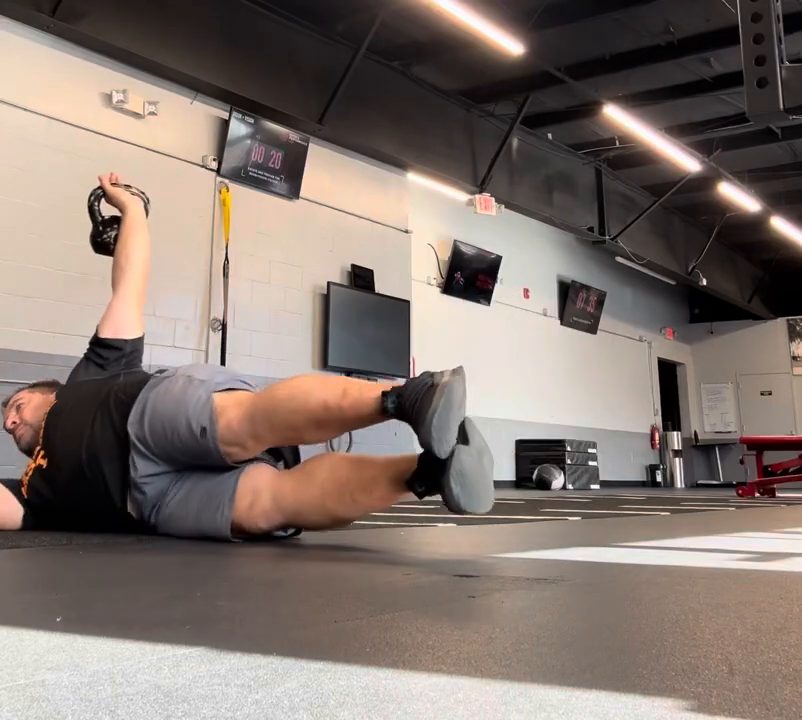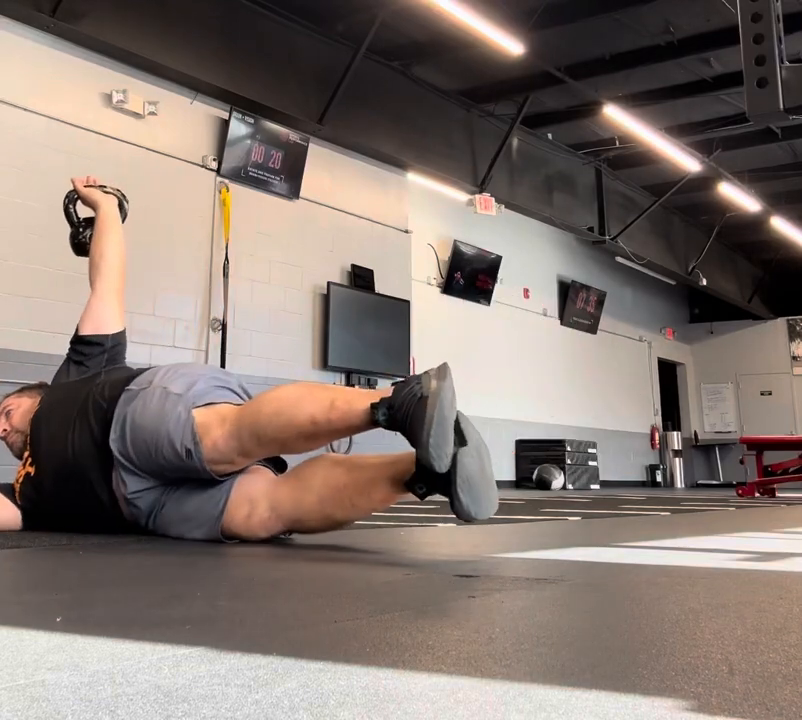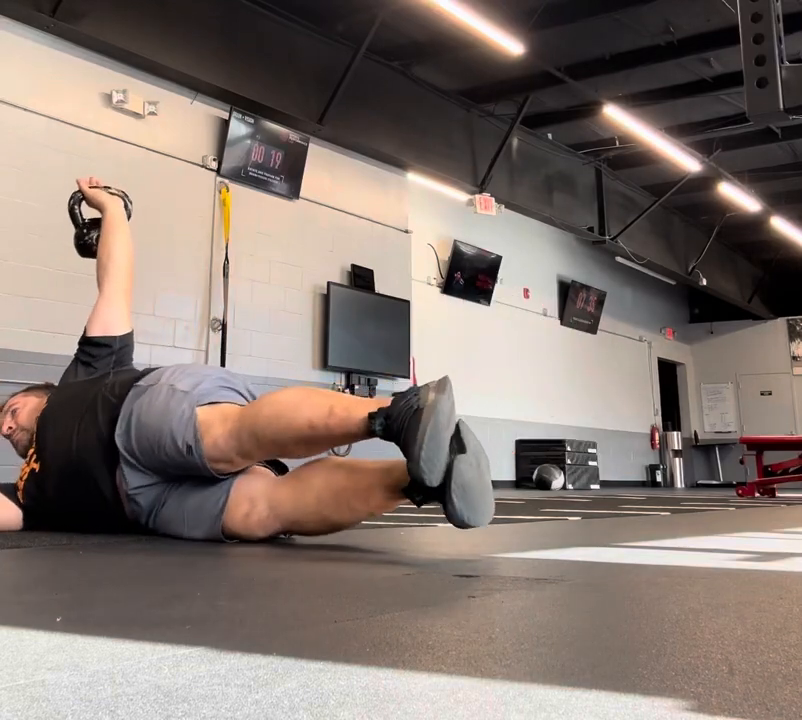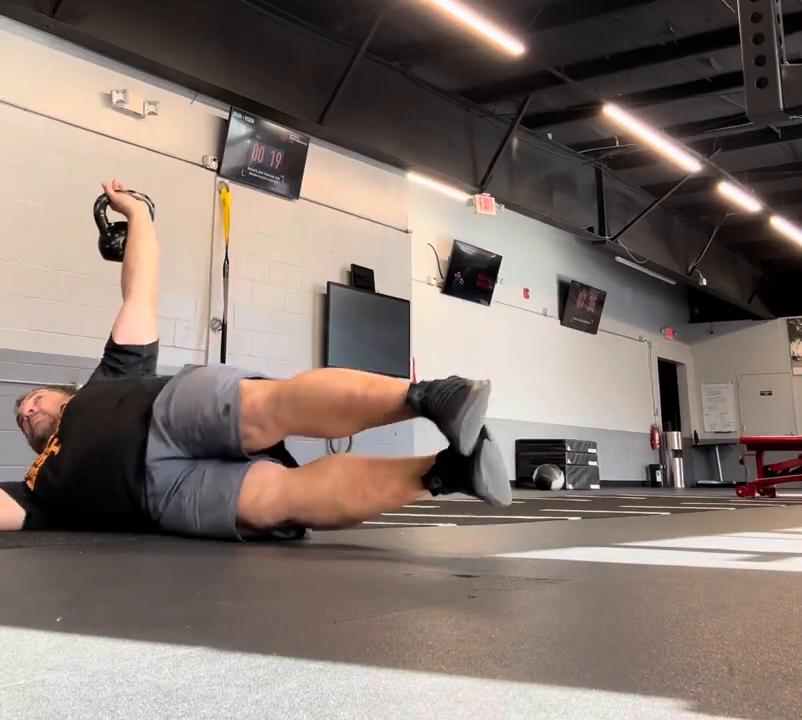
dt=0.3s
person 1, frame 1
left shoulder: (95, 373)
left elbow: (129, 289)
left wrist: (131, 209)
right hip: (160, 489)
left knee: (245, 421)
right knee: (268, 500)
left ankle: (408, 398)
right ankle: (428, 469)
person 1, frame 2
left shoulder: (77, 376)
left elbow: (106, 286)
left wrist: (104, 207)
right hip: (155, 497)
left knee: (230, 437)
right knee: (265, 509)
right ankle: (428, 471)
person 1, frame 3
left shoulder: (86, 375)
left elbow: (113, 290)
left wrist: (111, 209)
right hip: (157, 494)
left knee: (232, 434)
right knee: (260, 510)
left ankle: (399, 414)
right ankle: (426, 479)
person 1, frame 4
left shoulder: (113, 380)
right shoulder: (46, 488)
left elbow: (139, 296)
left wrist: (137, 213)
right hip: (172, 487)
left knee: (265, 407)
right knee: (274, 499)
left ankle: (427, 397)
right ankle: (447, 471)
